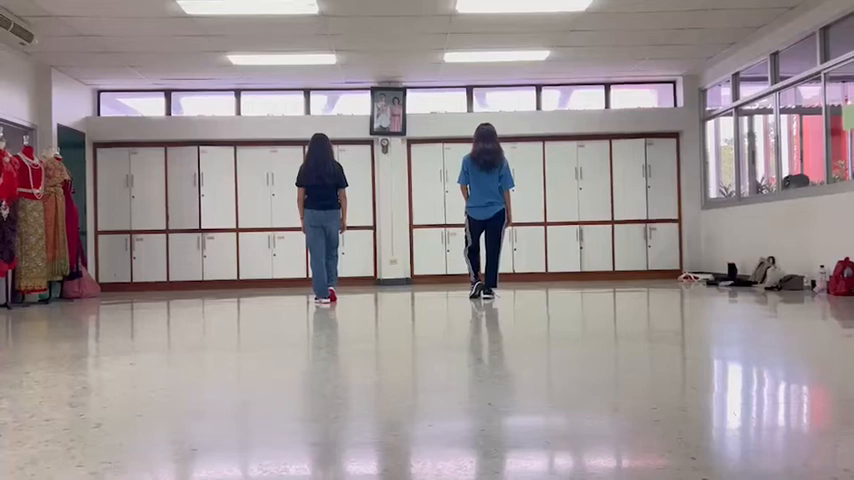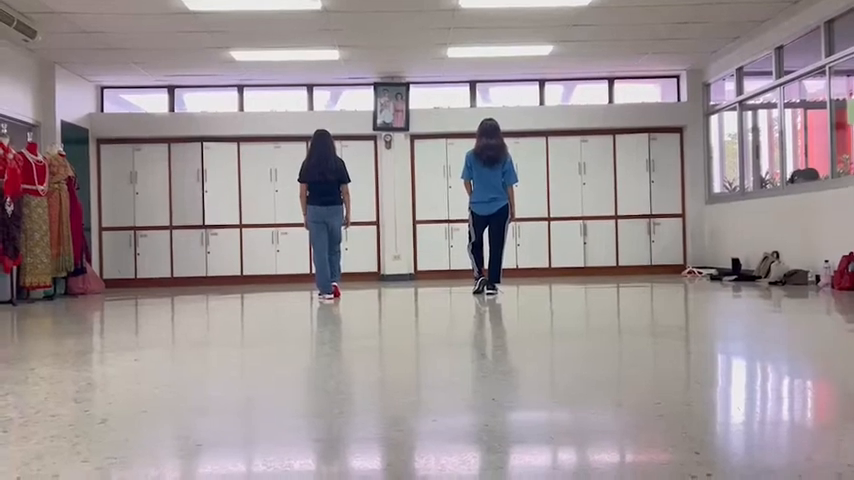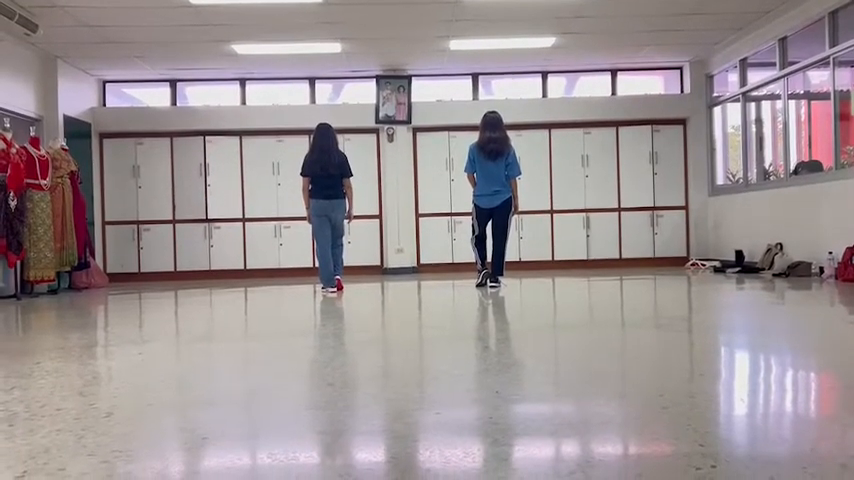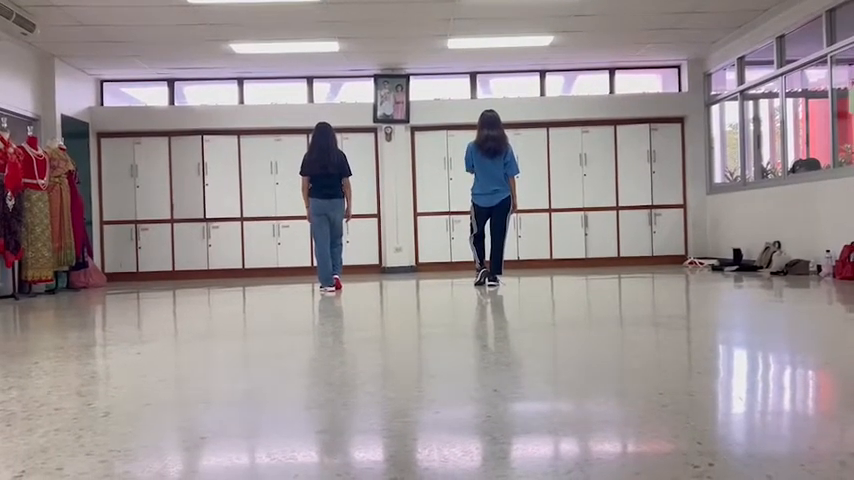
dt=1s
person 1, frame 1
left shoulder: (468, 160)
right shoulder: (500, 161)
left elbow: (463, 186)
right elbow: (506, 189)
right wrist: (509, 212)
left hip: (474, 212)
right hip: (497, 212)
left knee: (471, 248)
right knee: (493, 251)
left ankle: (475, 280)
right ankle: (488, 288)
person 1, frame 2
left shoulder: (471, 156)
right shoulder: (504, 156)
left elbow: (466, 182)
right elbow: (509, 185)
right wrist: (512, 207)
left hip: (478, 208)
right hip: (500, 207)
left knee: (475, 243)
right knee: (496, 247)
left ankle: (479, 276)
right ankle: (492, 283)
person 1, frame 3
left shoulder: (475, 149)
right shoulder: (507, 149)
left elbow: (470, 175)
right elbow: (512, 177)
right wrist: (516, 199)
left hip: (481, 201)
right hip: (503, 200)
left knee: (478, 237)
right knee: (499, 239)
left ankle: (482, 269)
right ankle: (495, 276)
person 1, frame 4
left shoulder: (473, 148)
right shoulder: (505, 148)
right elbow: (510, 176)
right wrist: (514, 199)
left hip: (480, 199)
right hip: (502, 199)
left knee: (477, 235)
right knee: (498, 238)
left ankle: (481, 268)
right ankle: (493, 275)
person 2, frame 1
left shoulder: (305, 169)
right shoulder: (336, 168)
left elbow: (300, 197)
right elbow: (342, 196)
left wrist: (302, 218)
right wrist: (344, 218)
left hip: (312, 215)
right hip: (332, 214)
left knee: (317, 255)
right knee: (331, 253)
left ankle: (322, 294)
right ankle: (331, 286)
person 2, frame 2
left shoulder: (307, 165)
right shoulder: (338, 163)
left elbow: (303, 193)
right elbow: (345, 192)
left wrist: (305, 214)
right wrist: (348, 213)
left hip: (315, 210)
right hip: (335, 210)
left knee: (320, 250)
right knee: (334, 248)
left ankle: (326, 290)
right ankle: (334, 281)
person 2, frame 3
left shoulder: (310, 159)
right shoulder: (340, 157)
left elbow: (305, 187)
right elbow: (347, 185)
left wrist: (308, 209)
right wrist: (350, 207)
left hip: (318, 204)
right hip: (337, 203)
left knee: (323, 244)
right knee: (337, 242)
left ankle: (329, 283)
right ankle: (337, 275)
person 2, frame 4
left shoulder: (309, 158)
right shoulder: (340, 156)
left elbow: (305, 186)
right elbow: (346, 184)
left wrist: (308, 207)
right wrist: (349, 206)
left hip: (317, 203)
right hip: (336, 202)
left knee: (321, 243)
right knee: (336, 241)
left ankle: (327, 282)
right ankle: (336, 274)
